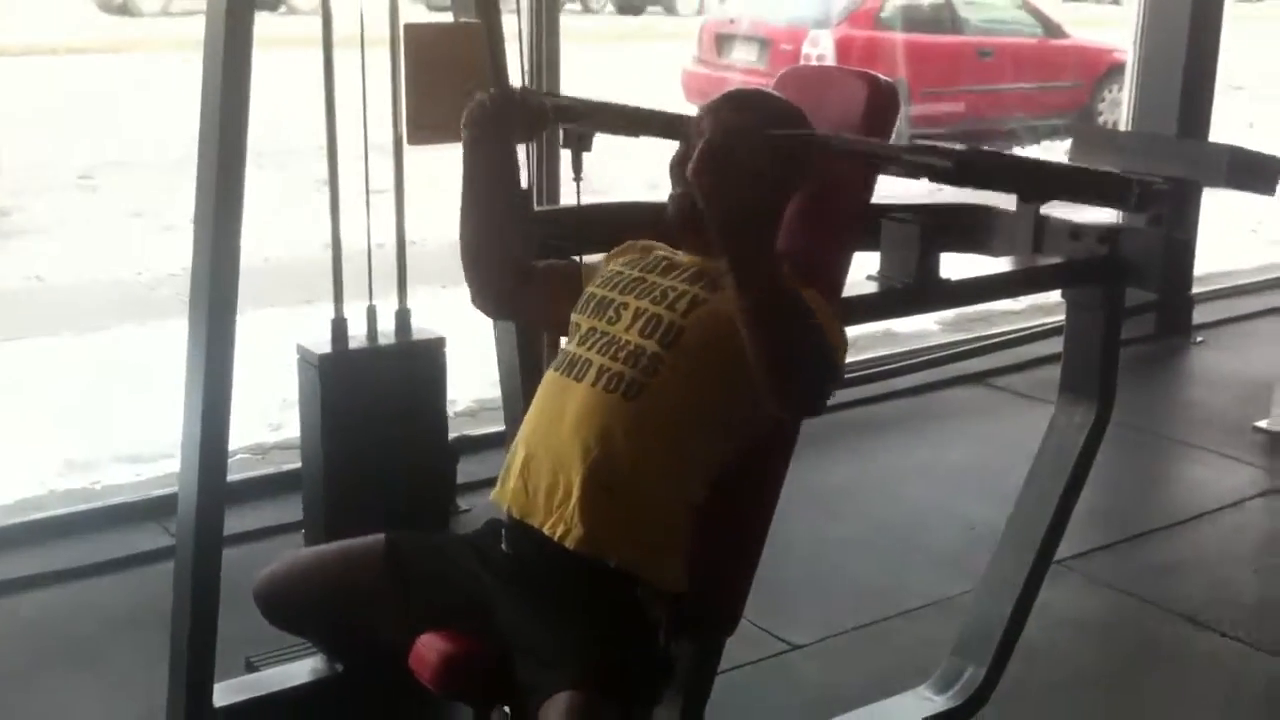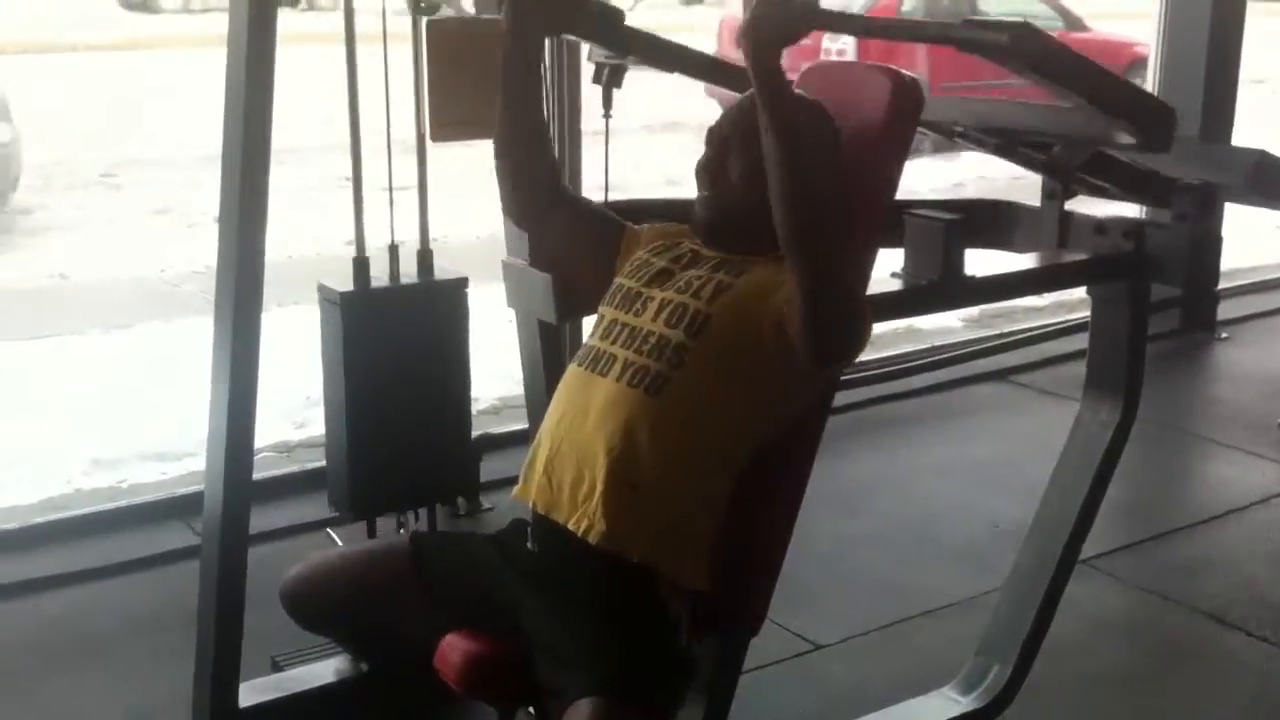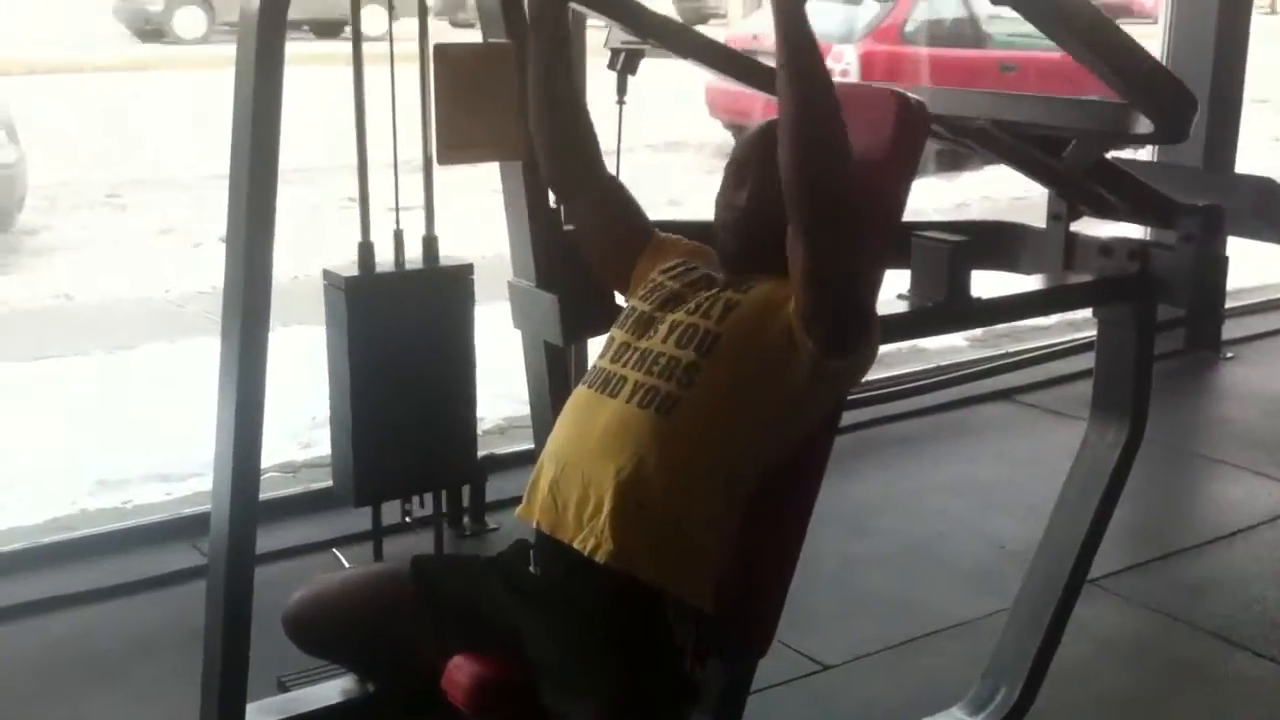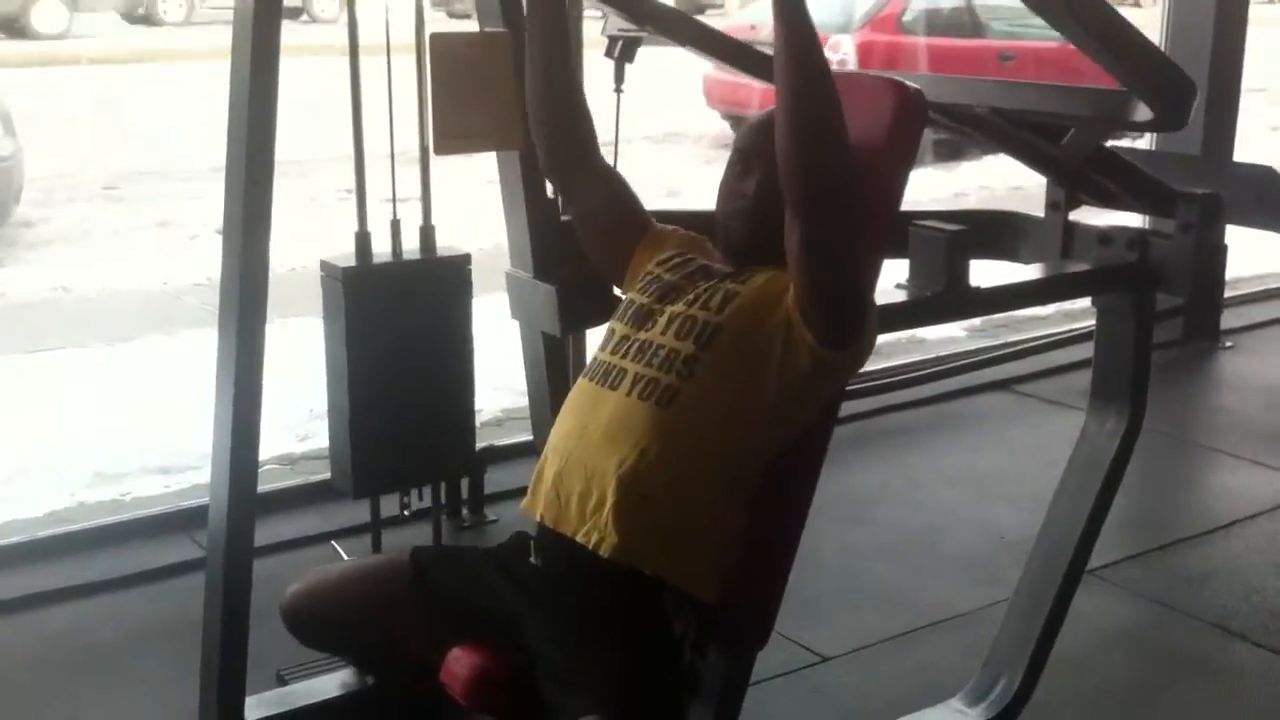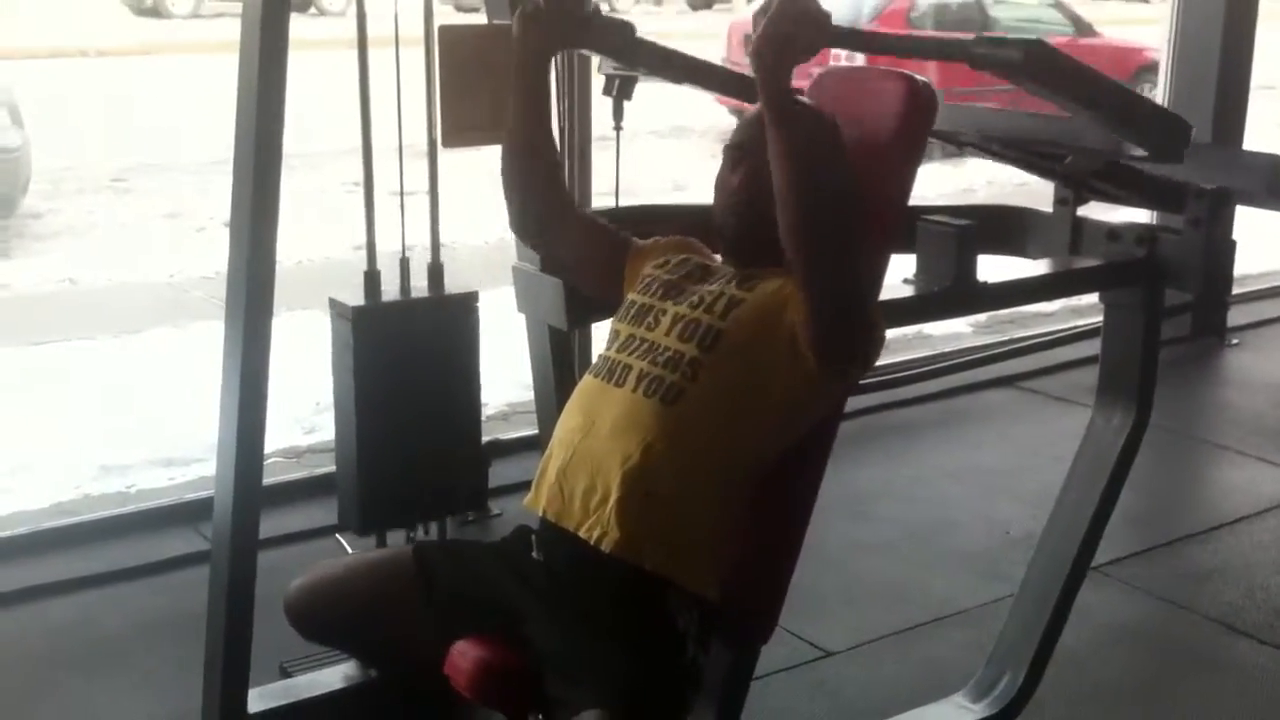
dt=0.4s
person 1, frame 1
left shoulder: (774, 302)
right shoulder: (633, 258)
left elbow: (801, 391)
right elbow: (500, 290)
left wrist: (723, 209)
right wrist: (489, 149)
left hip: (611, 591)
right hip: (505, 545)
right knee: (286, 591)
person 1, frame 2
left shoulder: (791, 300)
right shoulder: (654, 250)
left elbow: (819, 253)
right elbow: (535, 205)
left wrist: (764, 68)
left hip: (633, 590)
right hip: (531, 543)
right knee: (309, 591)
person 1, frame 3
left shoulder: (811, 326)
right shoulder: (666, 269)
left elbow: (820, 209)
right elbow: (573, 172)
left hip: (639, 609)
right hip: (535, 565)
right knee: (312, 616)
person 1, frame 4
left shoulder: (811, 315)
right shoulder: (666, 260)
left elbow: (823, 199)
right elbow: (569, 161)
left hip: (640, 604)
right hip: (534, 557)
right knee: (310, 606)
person 1, frame 5
left shoulder: (806, 310)
right shoulder: (667, 263)
left elbow: (836, 301)
right elbow: (541, 218)
left wrist: (777, 84)
right wrist: (532, 58)
left hip: (643, 600)
right hip: (537, 552)
right knee: (313, 602)
